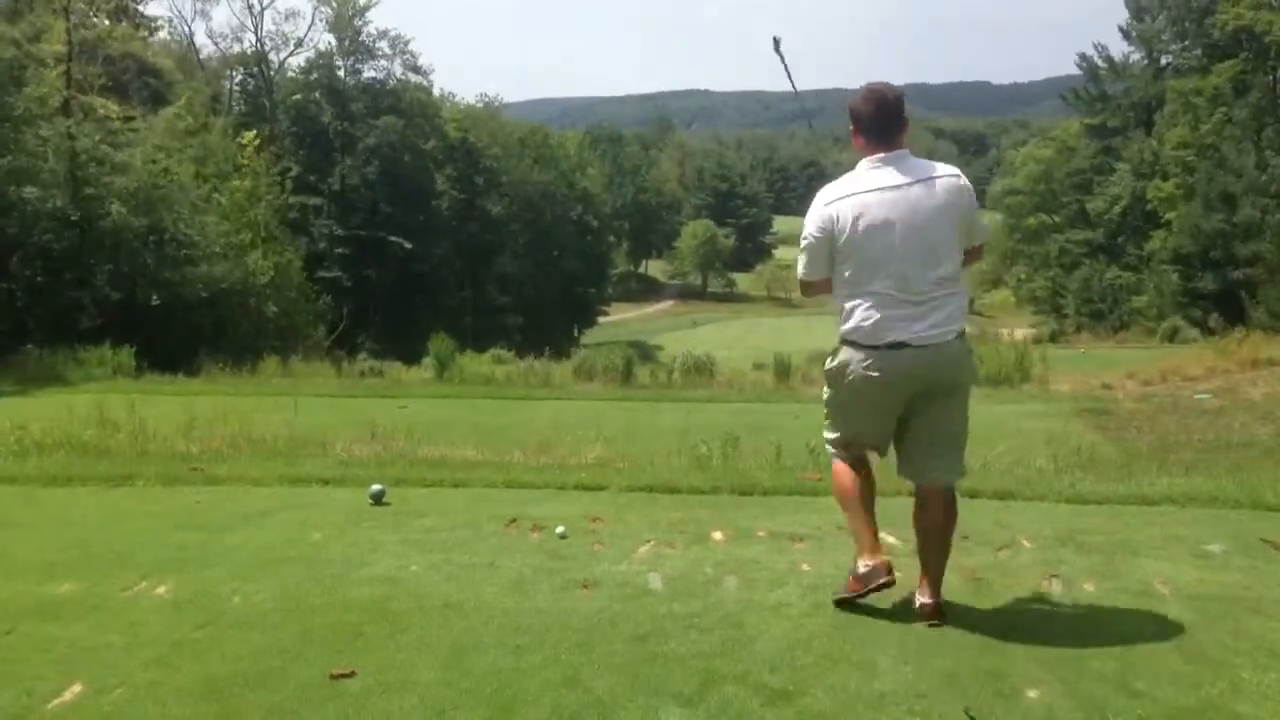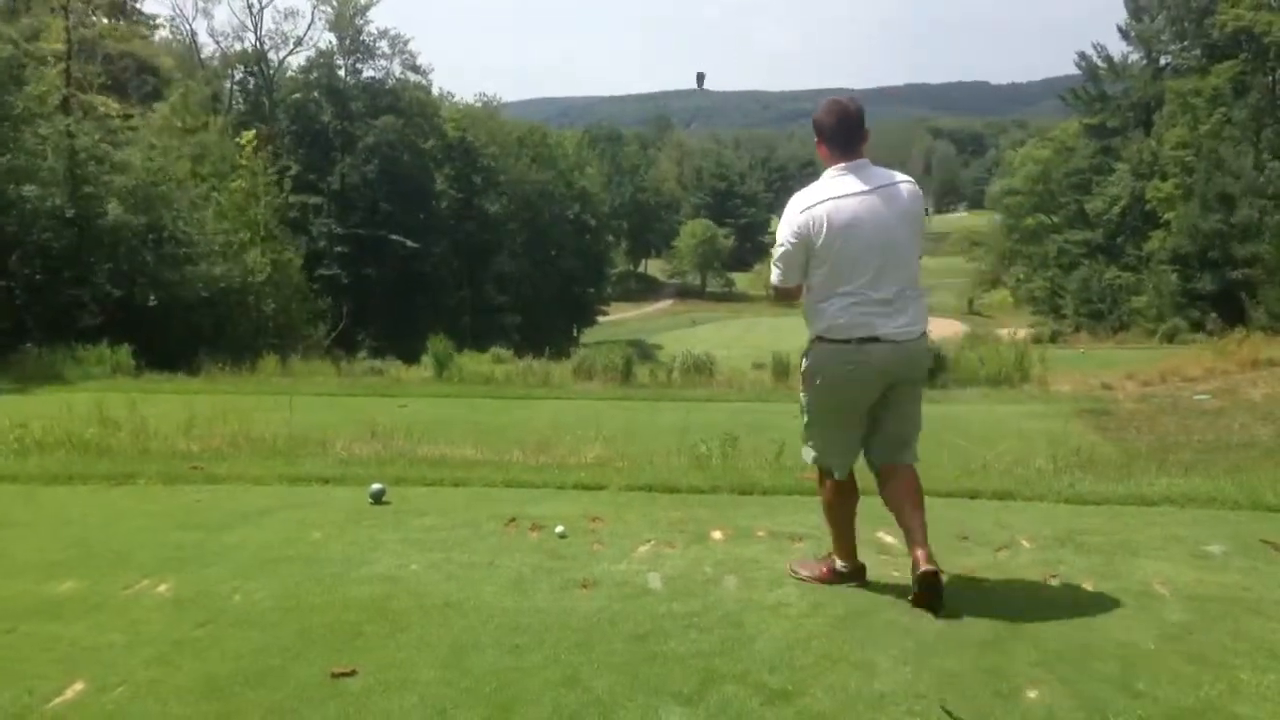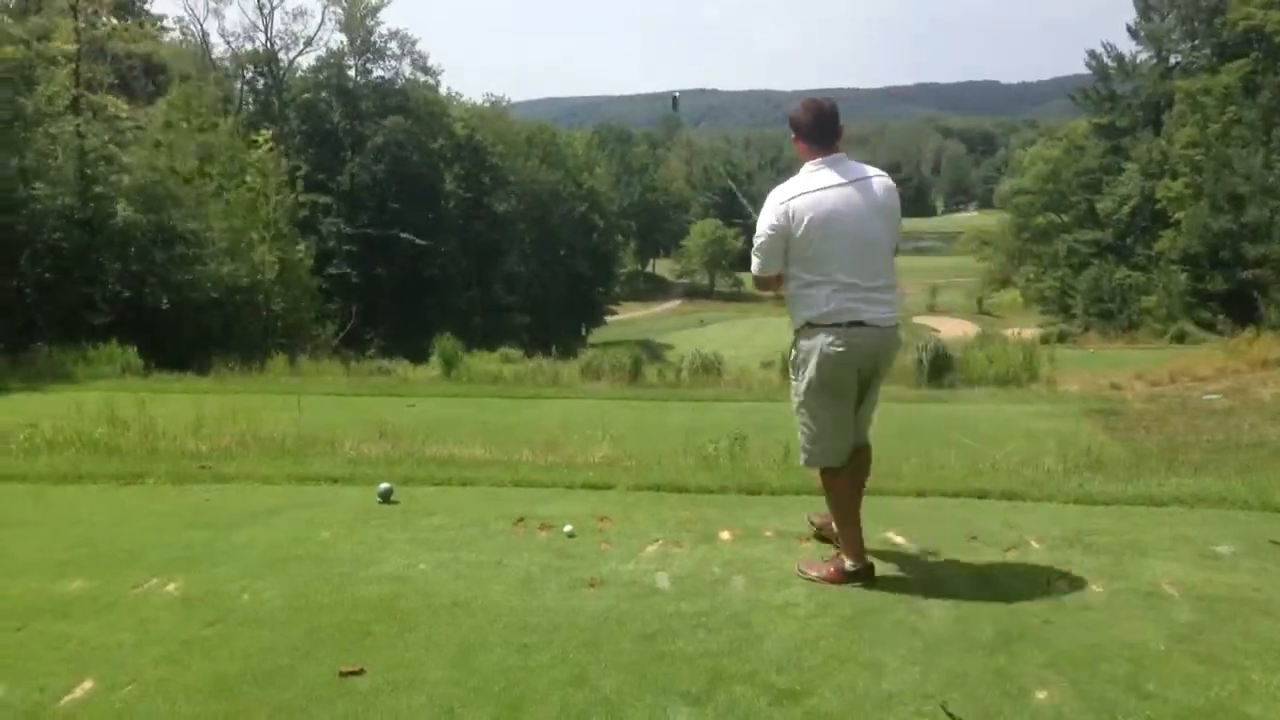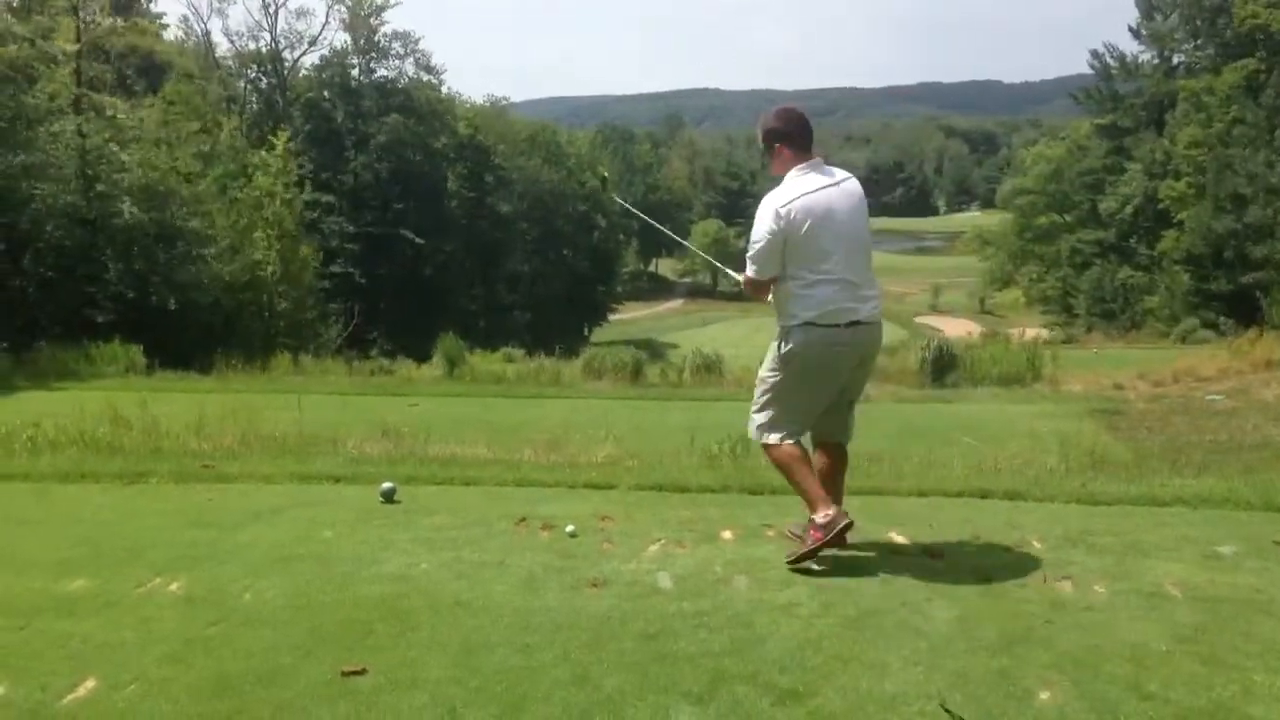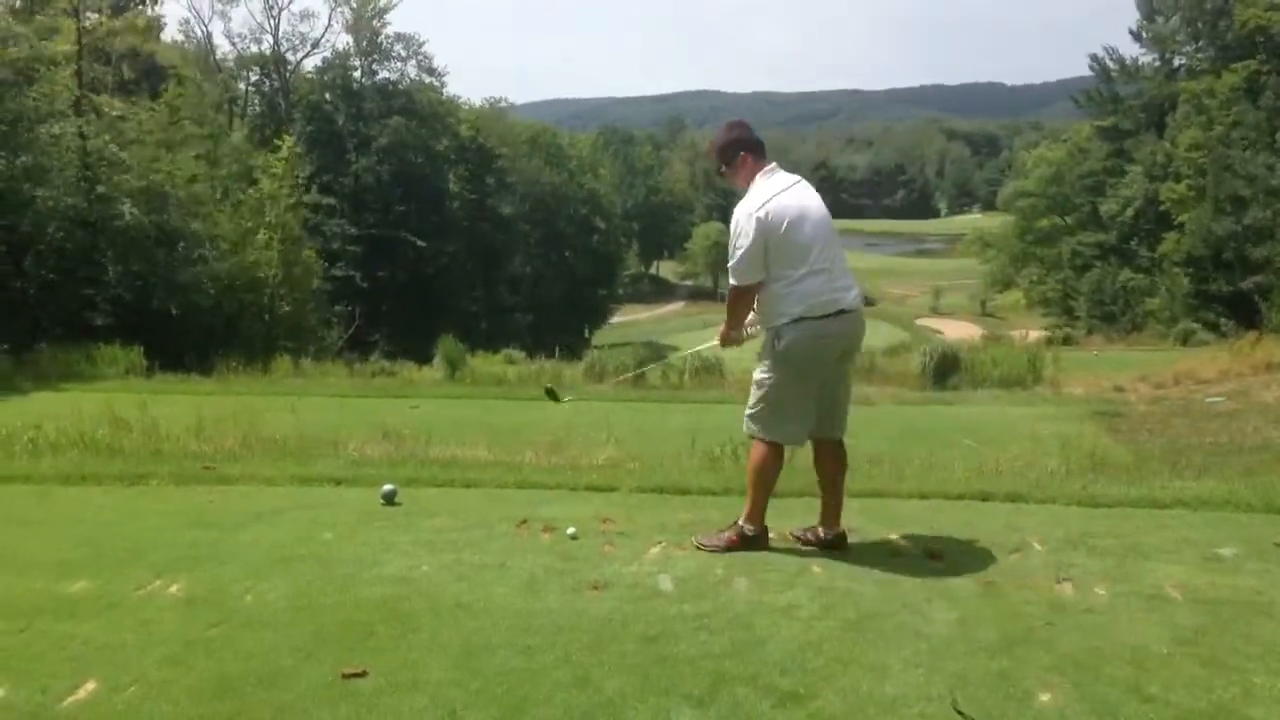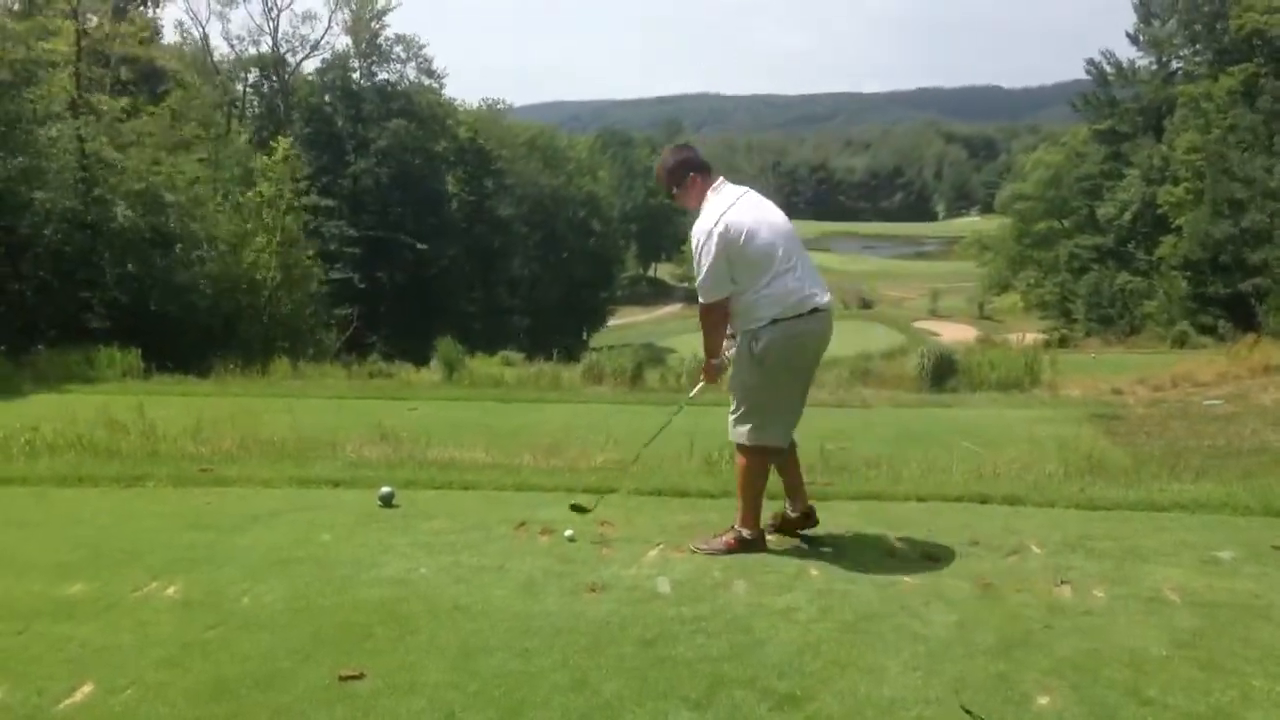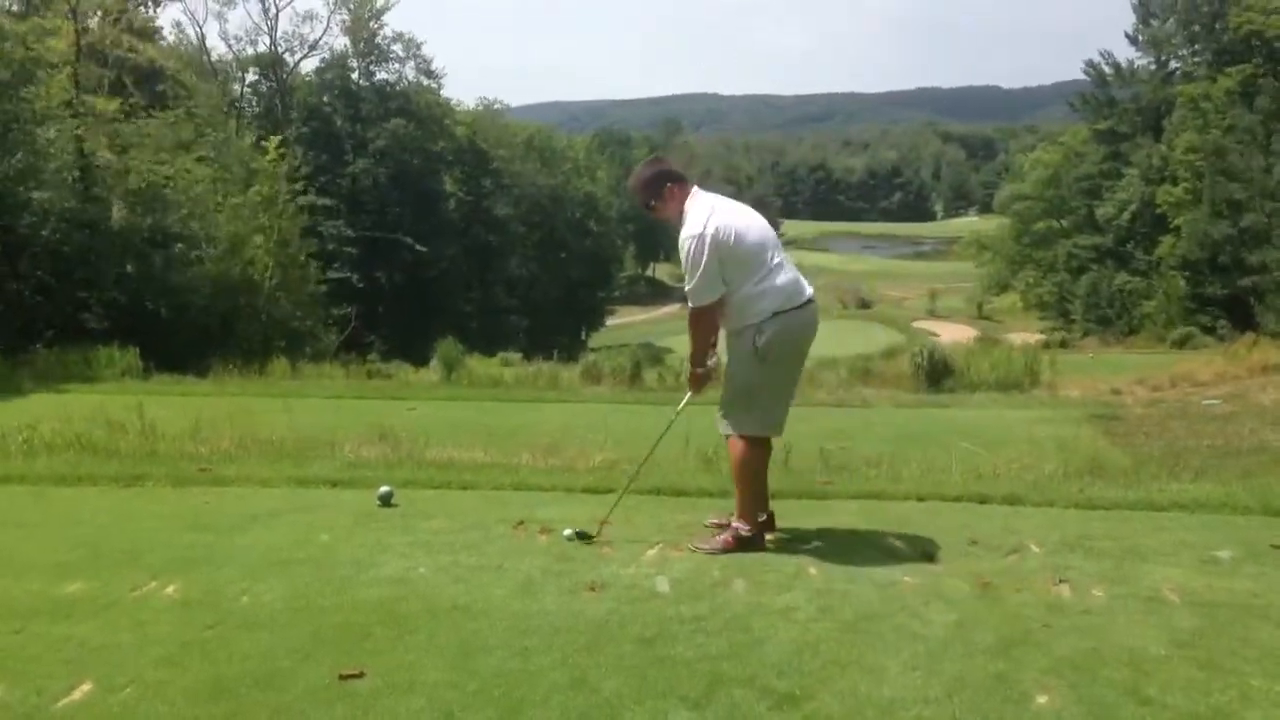
dt=0.3s
person 1, frame 1
left shoulder: (833, 200)
right shoulder: (952, 183)
left elbow: (811, 284)
right elbow: (973, 250)
left hip: (871, 355)
right hip: (945, 352)
left knee: (848, 449)
right knee: (935, 478)
left ankle: (870, 556)
right ankle: (930, 593)
person 1, frame 2
left shoulder: (806, 206)
right shoulder: (908, 191)
left elbow: (784, 290)
left hip: (841, 351)
right hip: (908, 344)
left knee: (835, 462)
right knee: (895, 458)
left ankle: (845, 561)
right ankle: (922, 559)
person 1, frame 3
left shoulder: (786, 199)
right shoulder: (883, 185)
left elbow: (764, 279)
left hip: (828, 336)
right hip: (882, 329)
left knee: (829, 450)
right knee: (854, 435)
left ankle: (852, 559)
right ankle: (842, 524)
person 1, frame 4
left shoulder: (778, 204)
right shoulder: (850, 185)
left elbow: (759, 282)
left wrist: (757, 288)
left hip: (814, 333)
right hip: (864, 326)
left knee: (771, 428)
right knee: (831, 432)
left ankle: (825, 513)
right ankle: (830, 519)
person 1, frame 5
left shoulder: (752, 209)
right shoulder: (800, 187)
left elbow: (743, 286)
left wrist: (731, 329)
right wrist: (759, 309)
left hip: (802, 328)
right hip: (845, 318)
left knee: (767, 430)
right knee: (827, 429)
left ankle: (751, 527)
right ankle: (830, 527)
person 1, frame 6
left shoulder: (709, 226)
right shoulder: (746, 198)
left elbow: (712, 304)
left wrist: (712, 356)
right wrist: (730, 334)
left hip: (777, 329)
right hip: (813, 317)
left knee: (752, 431)
right knee: (775, 424)
left ankle: (747, 529)
right ankle: (798, 506)
person 1, frame 7
left shoulder: (696, 231)
right shoulder: (717, 206)
left elbow: (702, 308)
left wrist: (697, 364)
right wrist: (710, 346)
left hip: (772, 324)
right hip: (794, 313)
left knee: (742, 424)
right knee: (754, 421)
left ankle: (745, 527)
right ankle: (756, 512)
